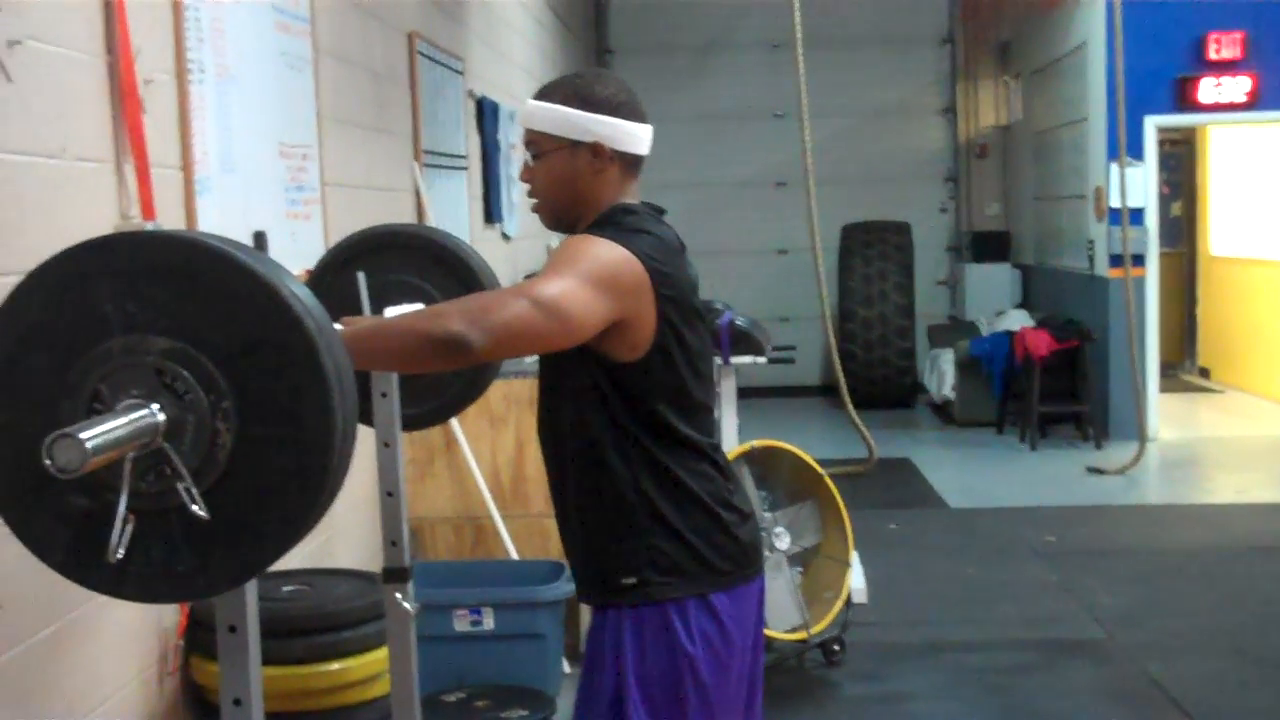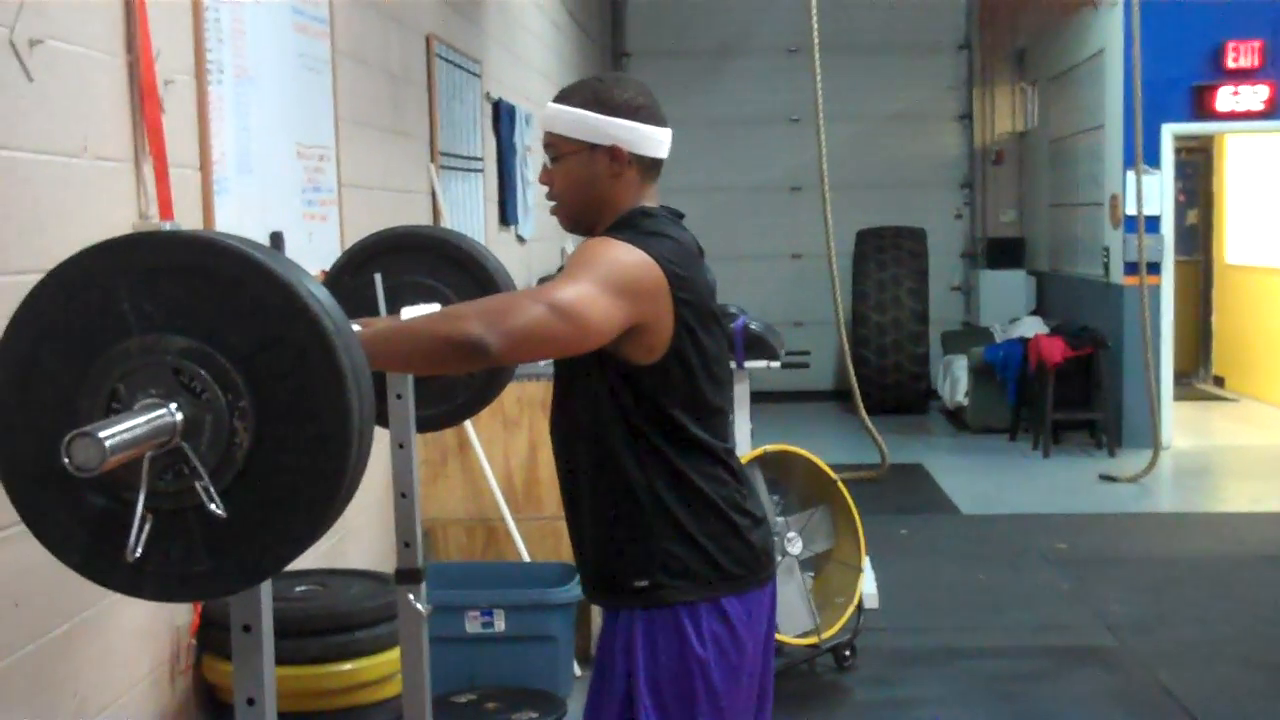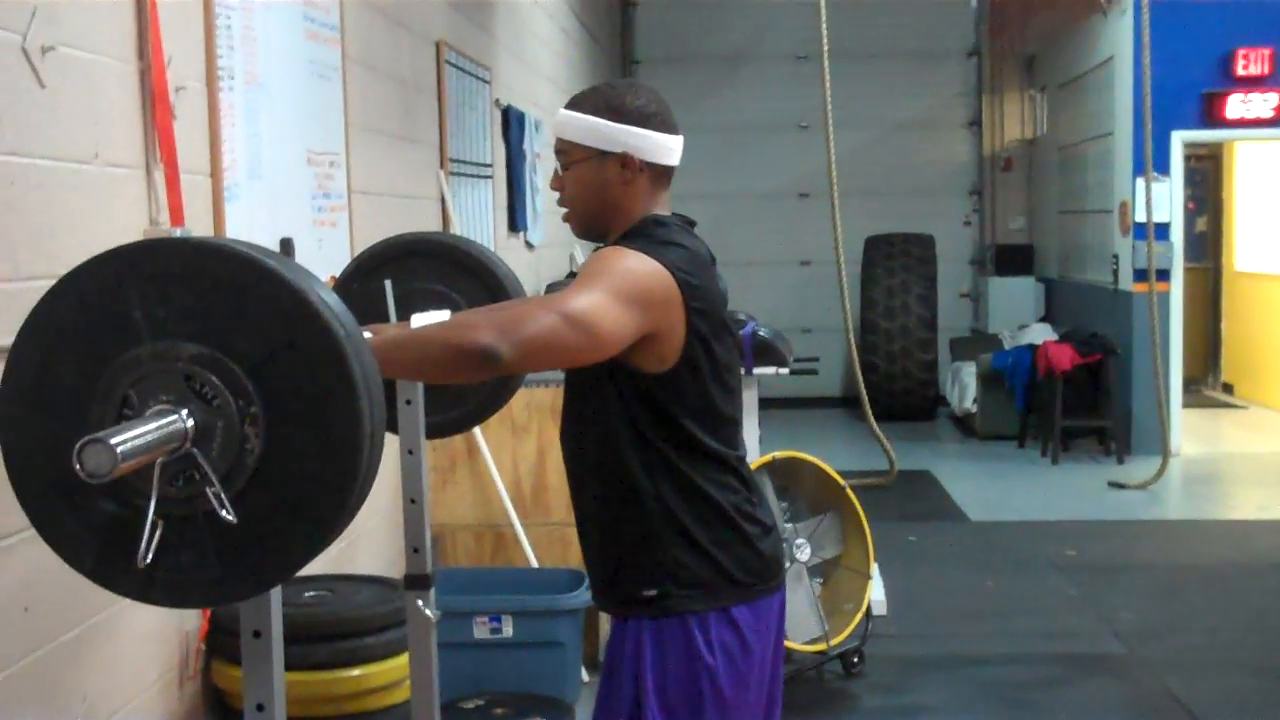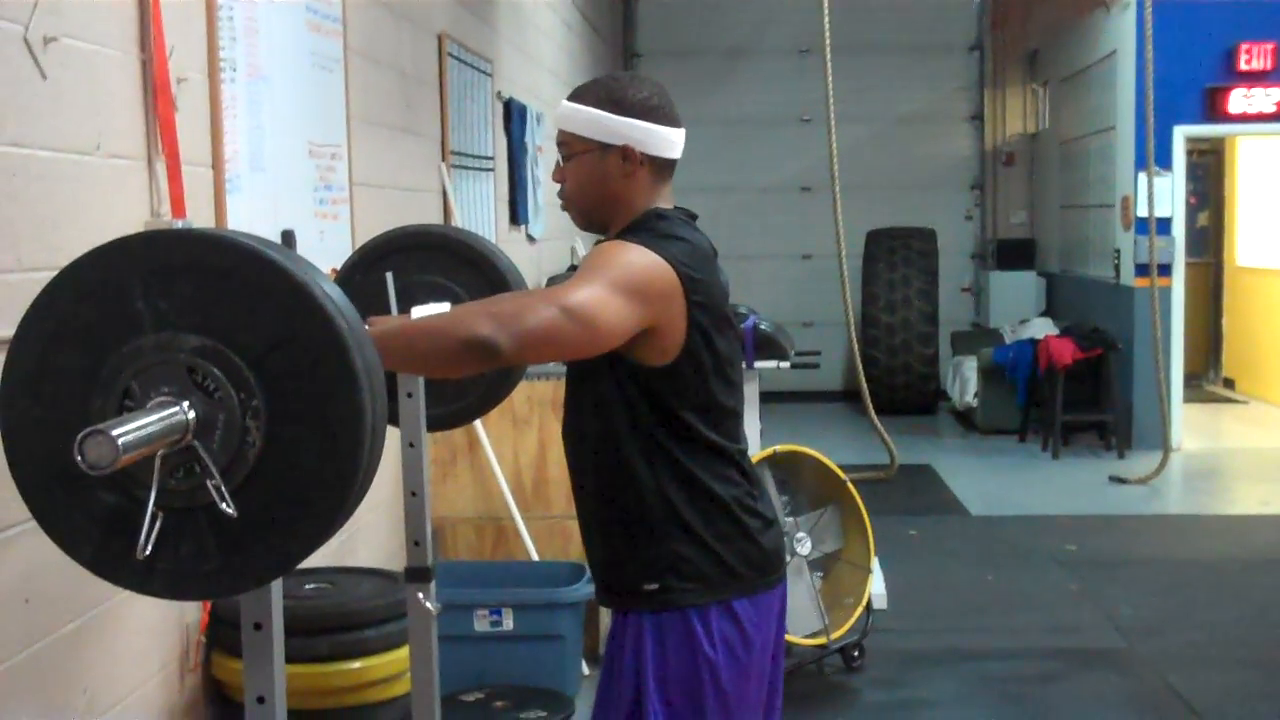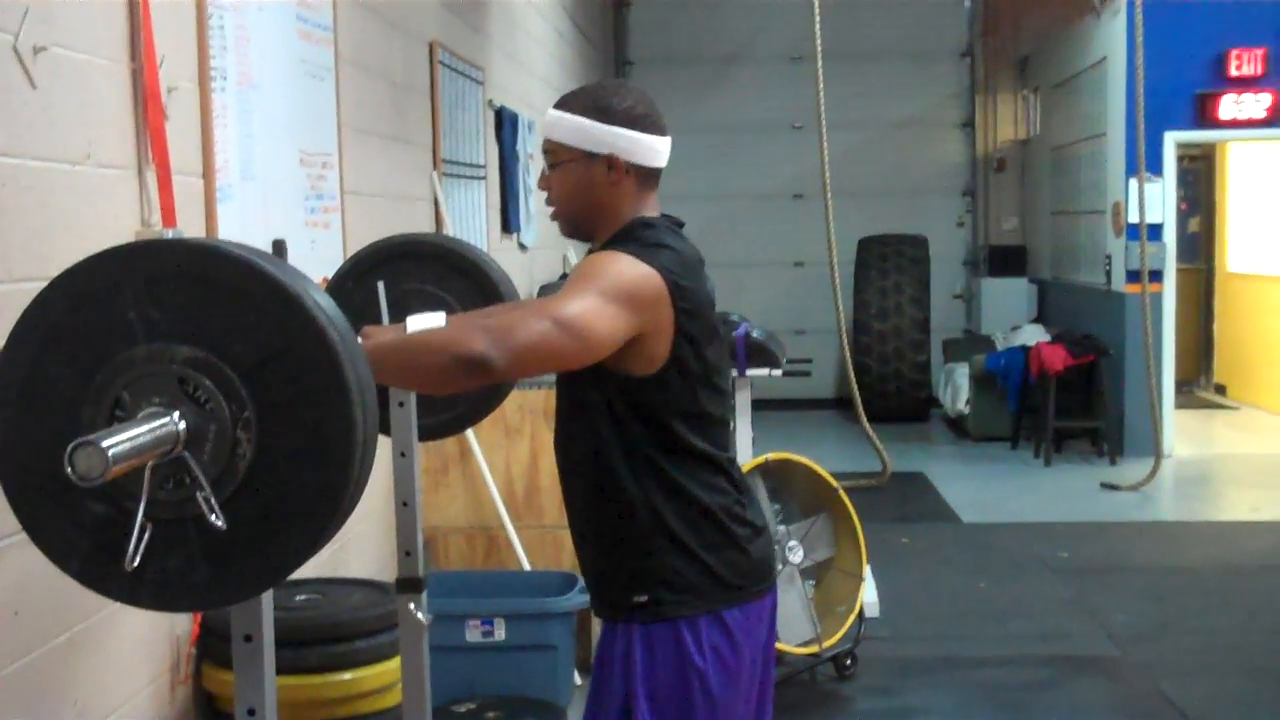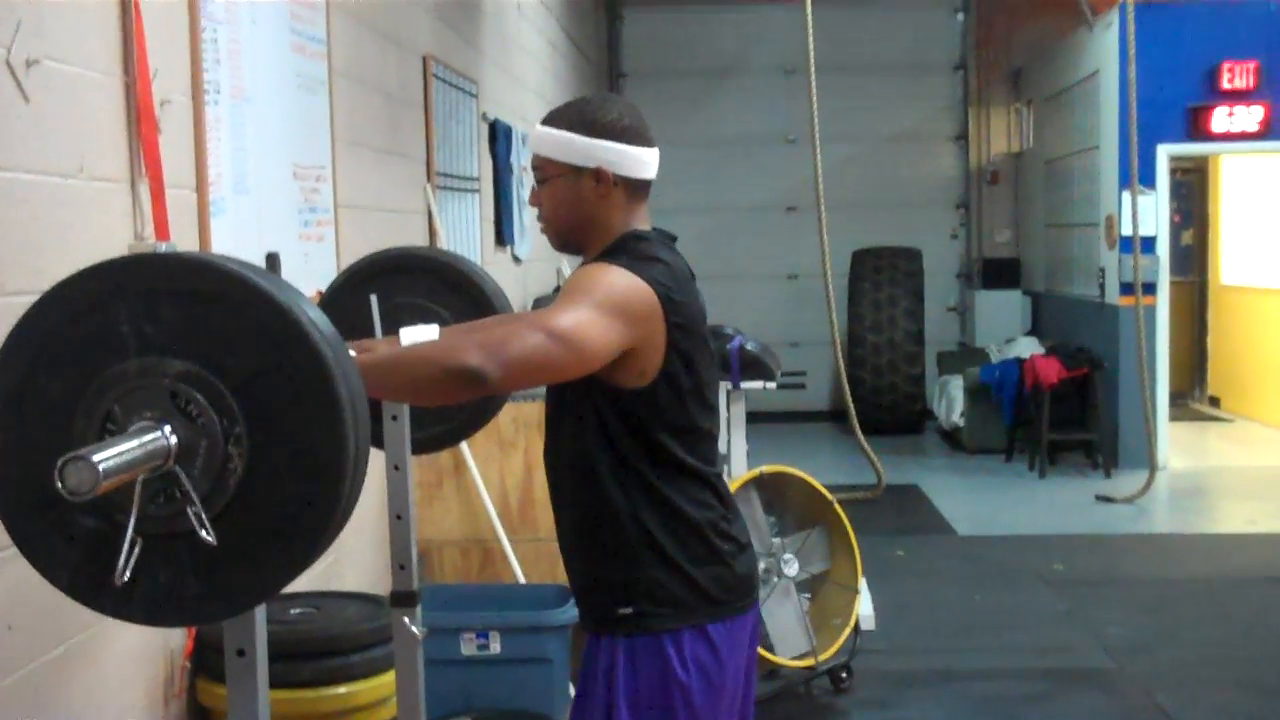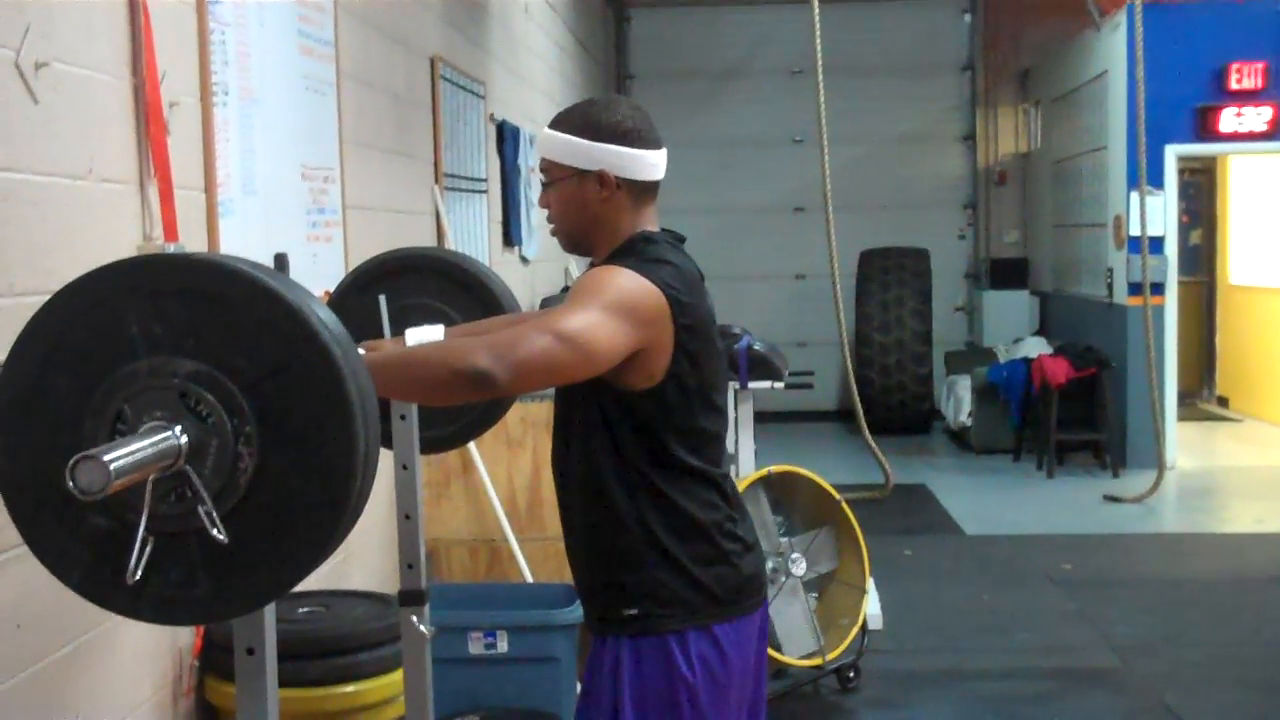
dt=0.2s
person 1, frame 1
left shoulder: (611, 262)
right shoulder: (638, 245)
left elbow: (465, 334)
right elbow: (506, 310)
right wrist: (363, 329)
left hip: (671, 581)
right hip: (696, 563)
person 1, frame 2
left shoulder: (628, 264)
right shoulder: (655, 249)
left elbow: (483, 337)
right elbow: (526, 312)
right wrist: (385, 329)
left hip: (683, 584)
right hip: (708, 565)
person 1, frame 3
left shoulder: (641, 274)
right shoulder: (667, 258)
left elbow: (495, 347)
right elbow: (540, 316)
right wrist: (398, 337)
left hip: (692, 594)
right hip: (720, 573)
person 1, frame 4
left shoulder: (643, 267)
right shoulder: (668, 250)
left elbow: (493, 338)
right elbow: (541, 308)
right wrist: (401, 327)
left hip: (693, 588)
right hip: (720, 567)
person 1, frame 5
left shoulder: (631, 277)
right shoulder: (655, 258)
left elbow: (486, 353)
right elbow: (534, 318)
right wrist: (399, 337)
left hip: (683, 597)
right hip: (712, 575)
person 1, frame 6
left shoulder: (623, 289)
right shoulder: (646, 272)
left elbow: (478, 366)
right elbow: (527, 330)
right wrist: (392, 350)
left hip: (666, 612)
right hip: (697, 590)
person 1, frame 7
left shoulder: (631, 290)
right shoulder: (655, 272)
left elbow: (486, 368)
right elbow: (538, 327)
right wrist: (401, 351)
left hip: (672, 612)
right hip: (706, 588)
